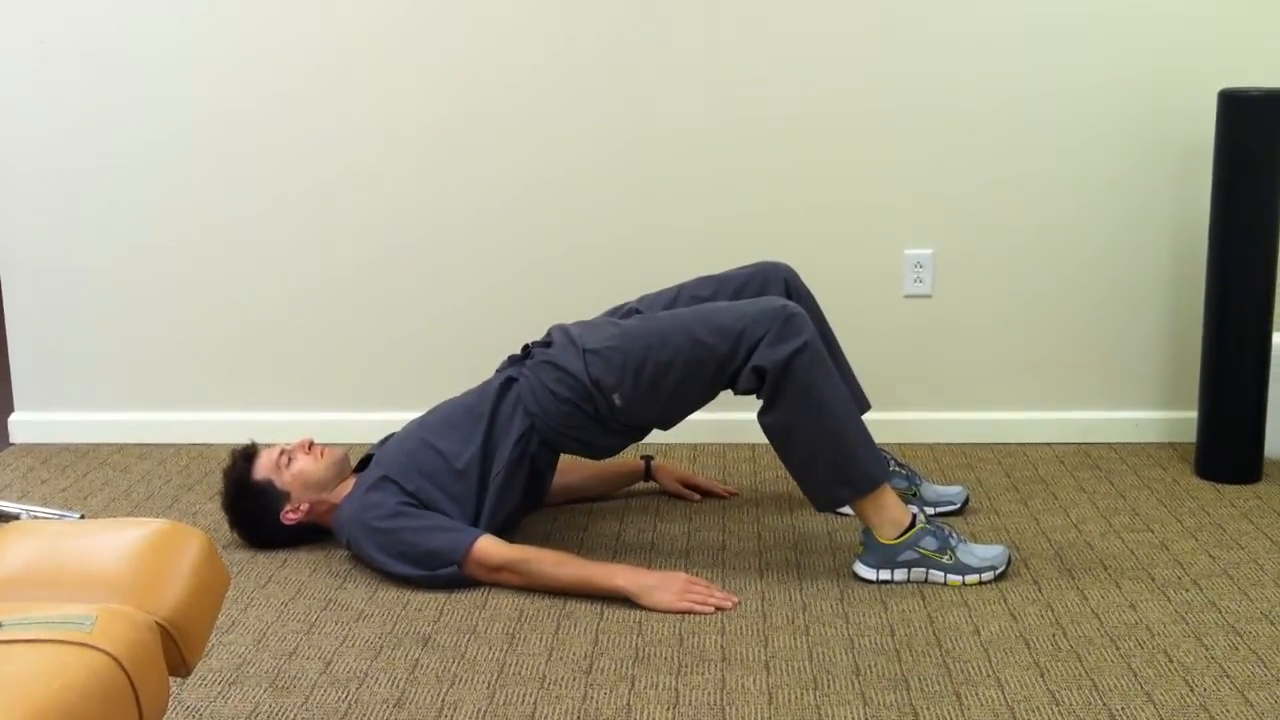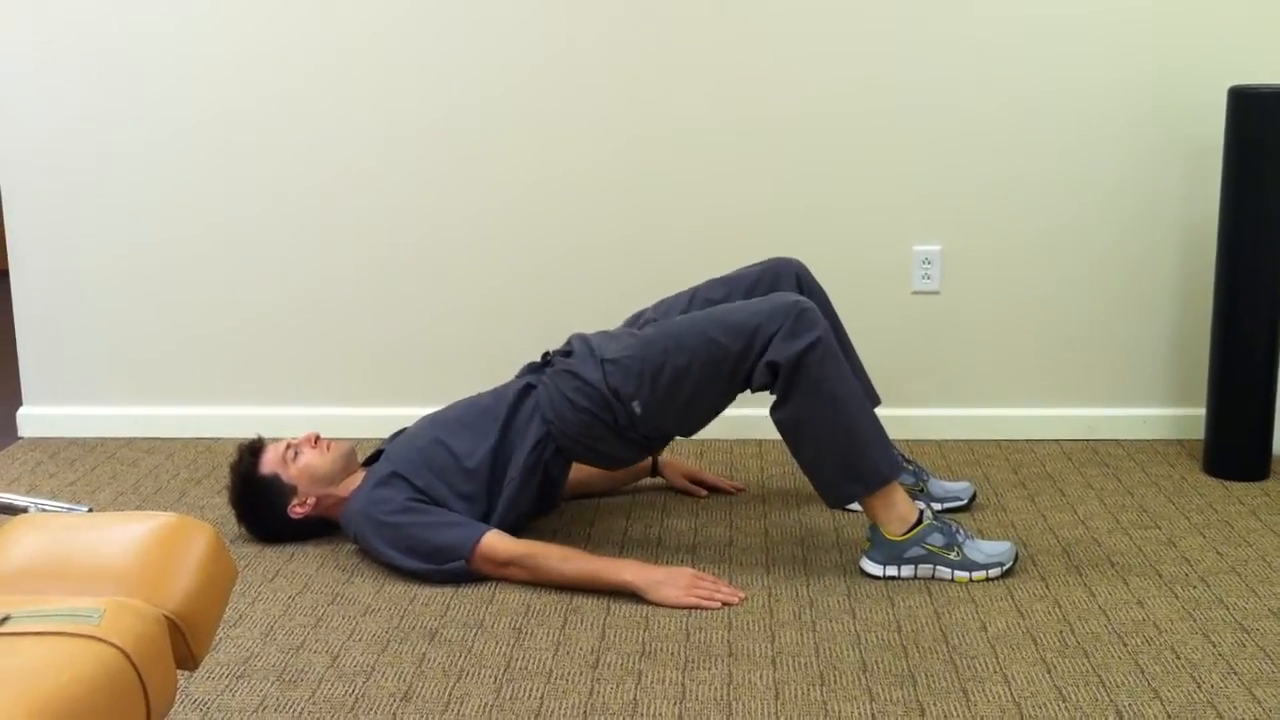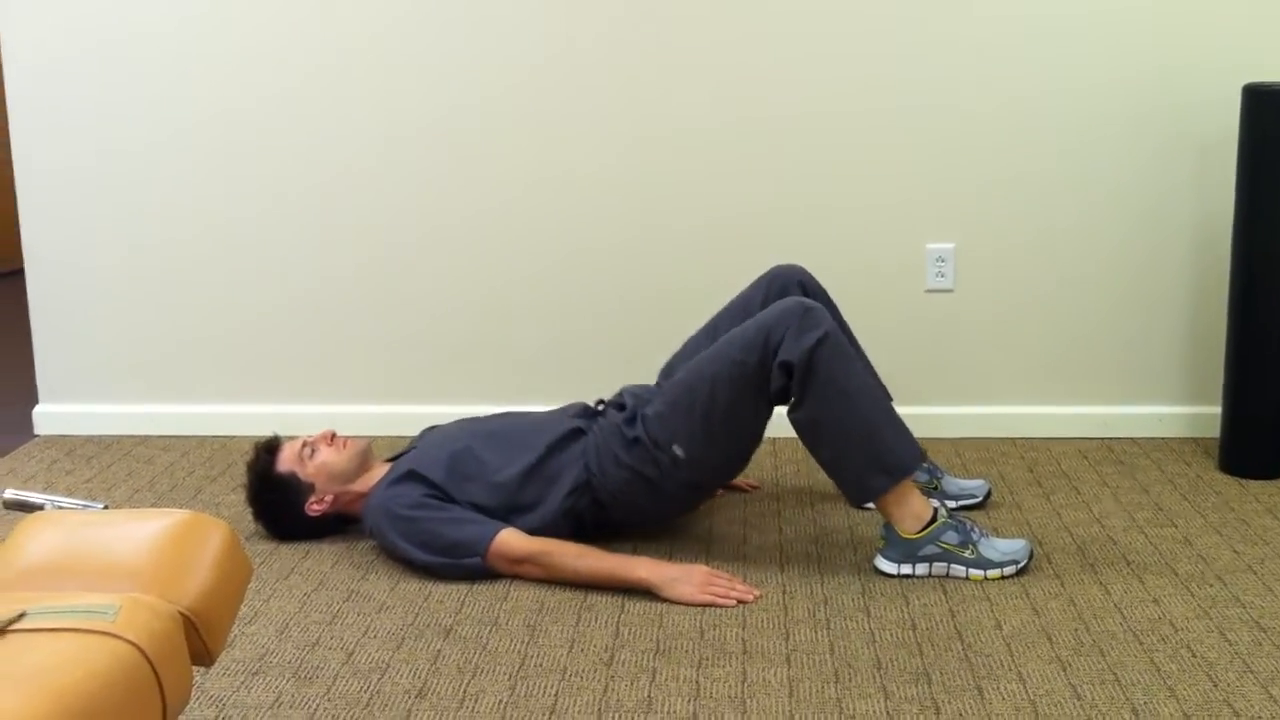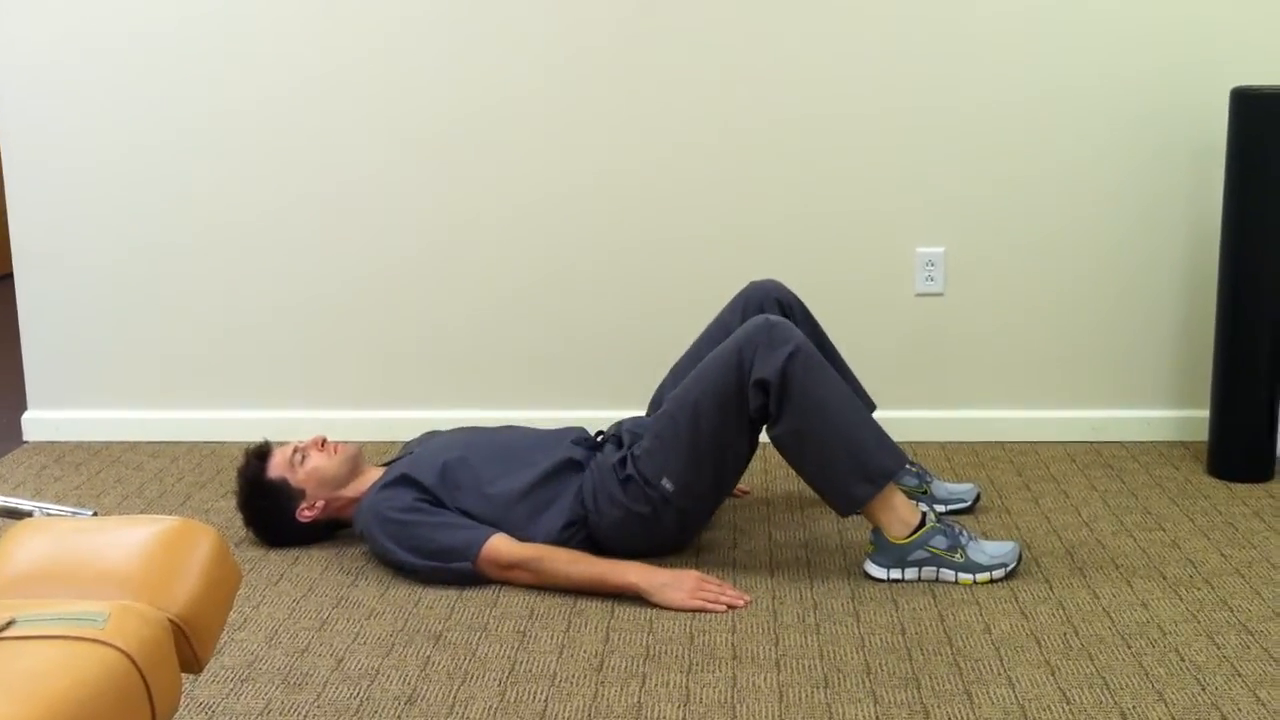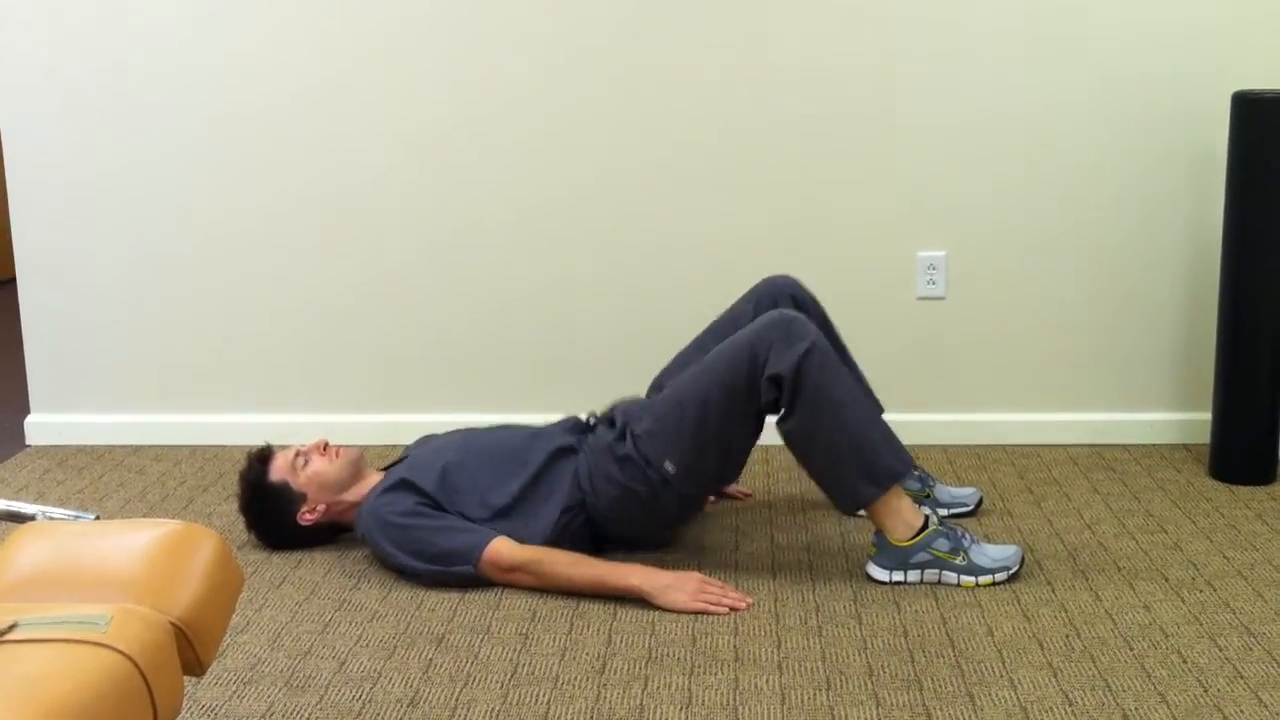
dt=0.5s
person 1, frame 1
left shoulder: (382, 470)
right shoulder: (370, 520)
right elbow: (498, 561)
left wrist: (645, 470)
right wrist: (635, 582)
left knee: (771, 286)
right knee: (775, 331)
left ankle: (864, 467)
right ankle: (892, 533)
person 1, frame 2
left shoulder: (392, 461)
right shoulder: (377, 515)
right elbow: (505, 557)
left wrist: (651, 462)
right wrist: (640, 577)
left hip: (585, 375)
right hip: (586, 405)
left knee: (784, 281)
right knee: (790, 326)
left ankle: (878, 467)
right ankle: (900, 530)
person 1, frame 3
left shoulder: (418, 460)
right shoulder: (395, 512)
right elbow: (520, 554)
left wrist: (691, 461)
right wrist: (657, 575)
left hip: (626, 421)
right hip: (629, 467)
left knee: (787, 287)
right knee: (797, 329)
left ankle: (899, 470)
right ankle: (915, 529)
person 1, frame 4
left shoulder: (416, 459)
right shoulder: (387, 516)
right elbow: (510, 560)
left wrist: (703, 458)
right wrist: (647, 580)
left hip: (621, 451)
right hip: (631, 504)
left knee: (765, 302)
right knee: (768, 345)
left ankle: (888, 473)
right ankle: (903, 534)
person 1, frame 5
left shoulder: (415, 464)
right shoulder: (388, 522)
right elbow: (513, 562)
left wrist: (691, 464)
right wrist: (650, 582)
left hip: (619, 435)
right hip: (623, 484)
left knee: (780, 297)
right knee: (784, 339)
left ankle: (892, 477)
right ankle: (907, 537)
